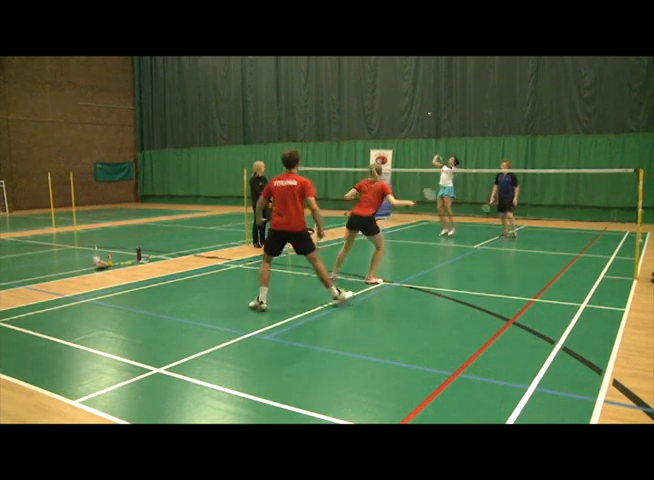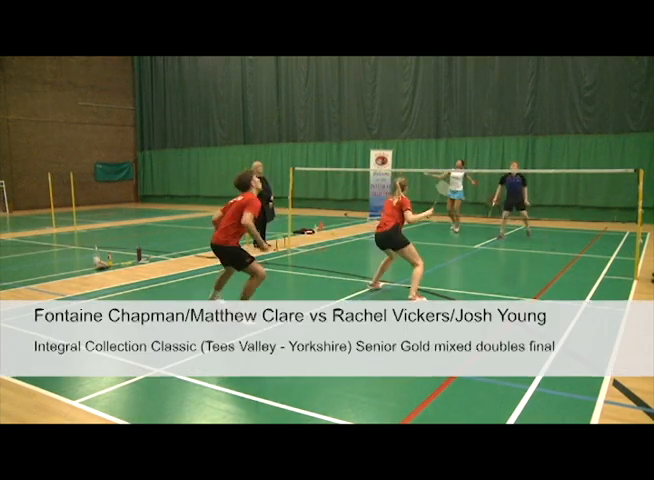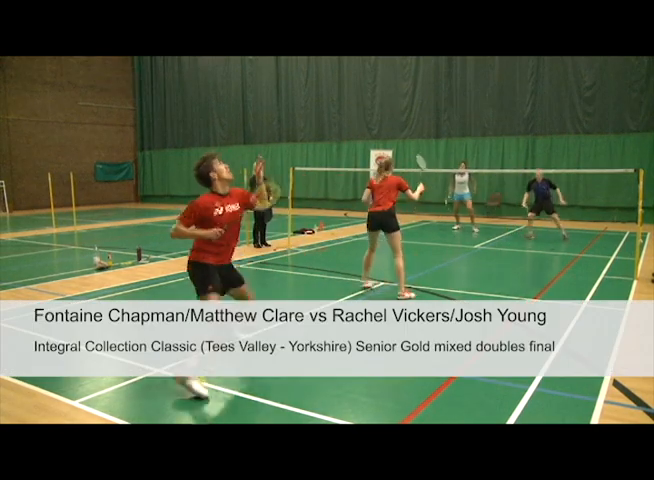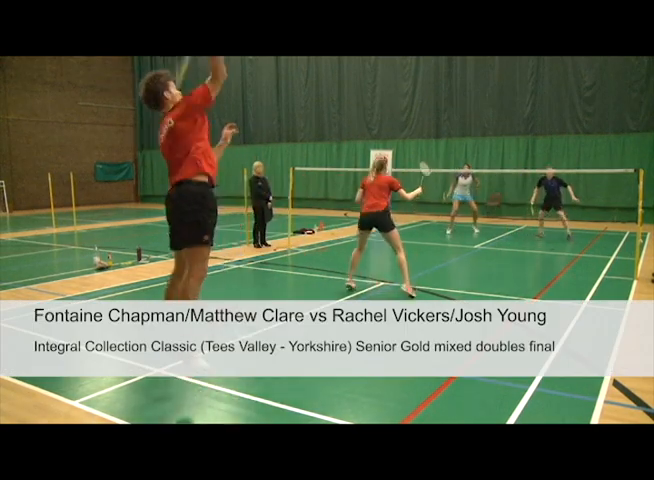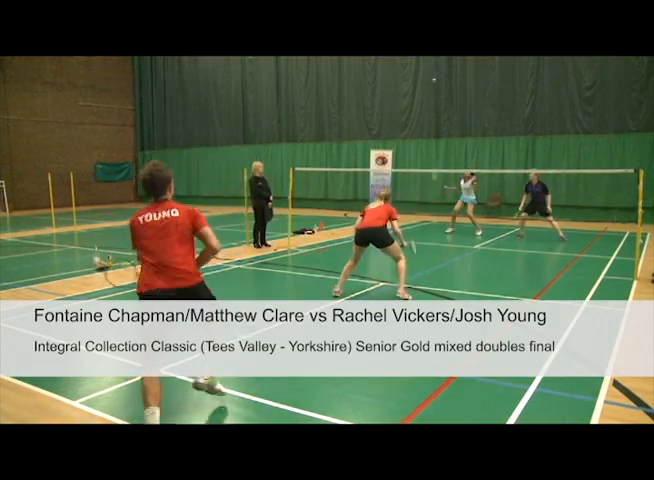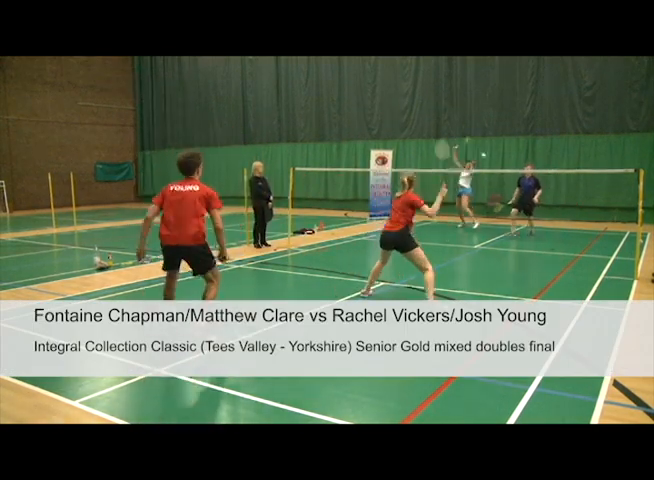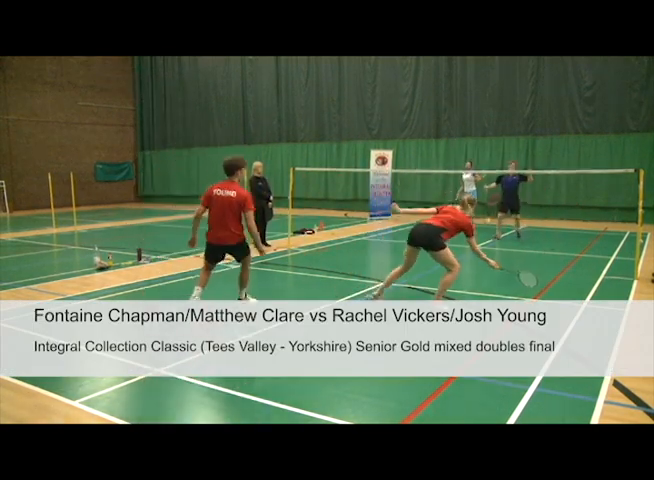
dt=0.5s
person 1, frame 1
left shoulder: (273, 182)
right shoulder: (304, 182)
left elbow: (259, 204)
right elbow: (313, 207)
left wrist: (258, 218)
right wrist: (320, 228)
left hip: (277, 228)
right hip: (298, 228)
left knee: (267, 260)
right knee: (315, 260)
left ankle: (261, 300)
right ankle: (337, 295)
person 1, frame 2
left shoulder: (237, 200)
right shoulder: (253, 200)
left elbow: (216, 219)
right elbow: (246, 222)
right wrist: (261, 242)
left hip: (219, 243)
right hip: (227, 245)
left knee: (230, 269)
right knee: (259, 273)
left ankle: (215, 298)
person 1, frame 3
left shoulder: (239, 195)
right shoulder: (202, 203)
left elbow: (261, 205)
right elbow: (176, 231)
right wrist: (205, 233)
left hip: (224, 263)
right hip: (203, 264)
left knee: (248, 298)
right ankle: (188, 373)
person 1, frame 4
left shoulder: (166, 132)
right shoulder: (185, 111)
right elbow: (219, 77)
left wrist: (223, 142)
left hip: (180, 195)
right hip: (196, 193)
left knee: (181, 272)
right knee: (196, 272)
person 1, frame 5
left shoulder: (136, 220)
right shoulder: (189, 213)
right elbow: (214, 247)
left hip: (152, 292)
right hip: (189, 284)
left ankle: (153, 421)
right ankle: (206, 377)
person 1, frame 6
left shoulder: (168, 190)
right shoulder: (207, 192)
left elbow: (149, 217)
right elbow: (219, 225)
left wrist: (141, 245)
right wrist: (223, 250)
left hip: (169, 243)
right hip: (195, 244)
left knee: (171, 276)
right knee: (213, 280)
person 1, frame 7
left shoulder: (212, 190)
right shoulder: (244, 195)
left elbow: (197, 214)
right elbow: (250, 224)
left wrist: (193, 235)
right wrist: (259, 245)
left hip: (213, 239)
right hip: (235, 240)
left knee: (207, 268)
right knee: (246, 262)
left ankle: (195, 298)
right ankle: (242, 297)
person 2, frame 1
left shoulder: (363, 183)
right shoulder: (384, 186)
left elbow: (347, 196)
right elbow: (393, 202)
right wrist: (407, 203)
left hip: (354, 217)
right hip: (367, 220)
left knee: (347, 246)
right knee: (380, 247)
left ankle: (335, 272)
right ankle: (371, 276)
person 2, frame 2
left shoulder: (390, 200)
right shoulder: (403, 200)
right elbow: (410, 219)
right wrist: (426, 213)
left hip: (379, 236)
right hip: (392, 234)
left knee: (391, 257)
right knee: (418, 264)
left ankle: (374, 283)
right ankle: (413, 295)
person 2, frame 3
left shoulder: (373, 181)
right shoulder: (397, 180)
left elbow: (364, 199)
right elbow: (414, 197)
right wrist: (419, 188)
left hip: (373, 215)
right hip: (387, 216)
left knee: (371, 249)
right knee: (398, 254)
left ankle: (366, 280)
right ankle: (402, 291)
person 2, frame 4
left shoulder: (366, 180)
right shoulder: (390, 180)
left elbow: (358, 199)
right elbow: (407, 197)
right wrist: (417, 191)
left hip: (365, 216)
right hip: (381, 215)
left knee: (360, 248)
right knee: (399, 250)
left ankle: (350, 280)
right ankle: (407, 284)
person 2, frame 5
left shoulder: (368, 207)
right shoulder: (390, 209)
left elbow: (356, 226)
right elbow: (396, 230)
left wrist: (360, 238)
right wrist: (403, 242)
left hip: (362, 232)
right hip: (379, 231)
left knee: (353, 261)
right knee: (400, 258)
left ankle: (338, 289)
right ankle: (402, 291)
person 2, frame 6
left shoulder: (397, 197)
right shoulder: (413, 198)
right elbow: (431, 213)
right wrist: (441, 195)
left hip: (386, 236)
right hip: (401, 237)
left knee: (382, 261)
right knee: (427, 268)
left ankle: (366, 289)
right ankle: (431, 300)
person 2, frame 7
left shoulder: (448, 208)
right shoulder: (468, 222)
left elbow: (423, 210)
right elbow: (474, 247)
left wrist: (400, 210)
right wrist: (488, 260)
left hip: (417, 230)
right hip: (430, 236)
left knee: (405, 267)
right knee: (454, 269)
left ankle: (379, 292)
